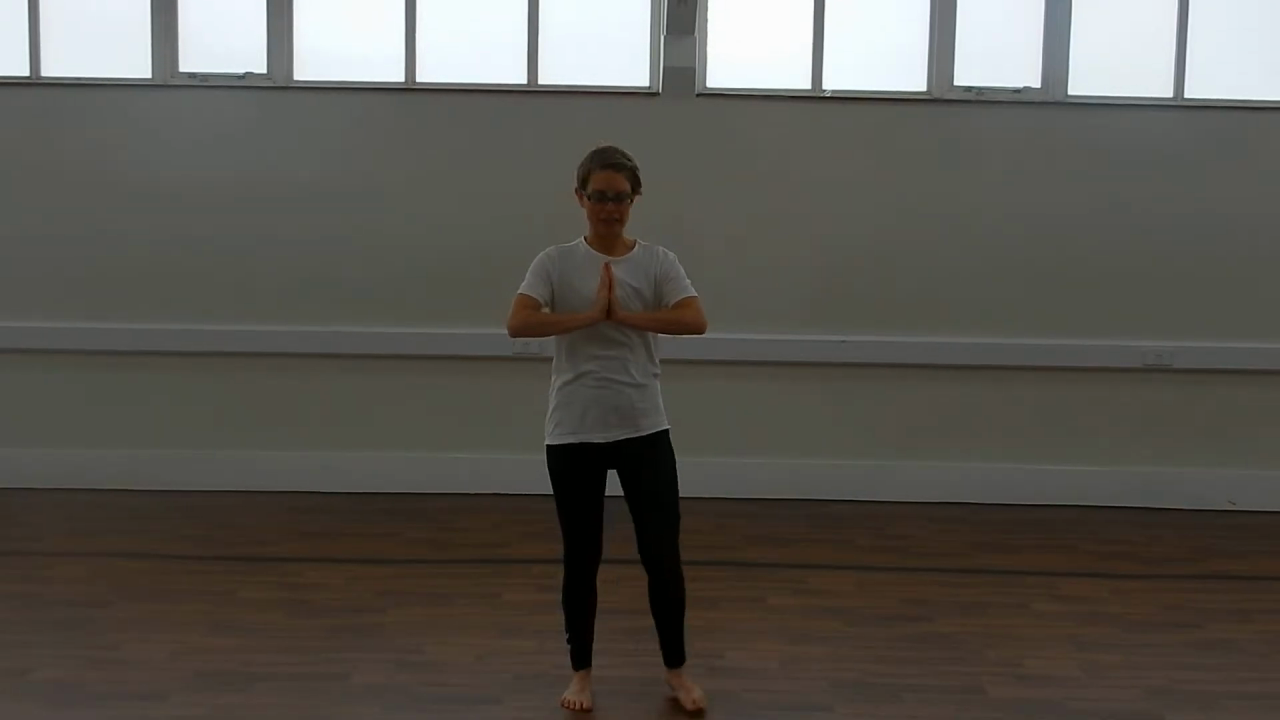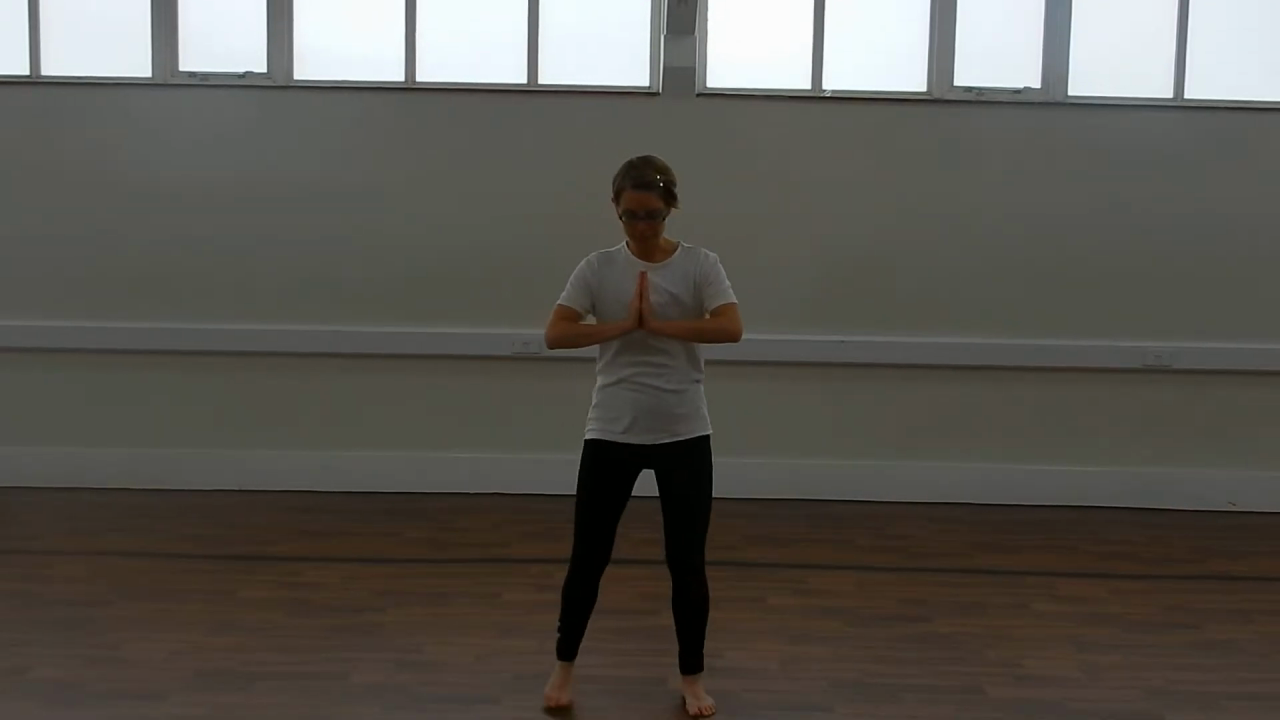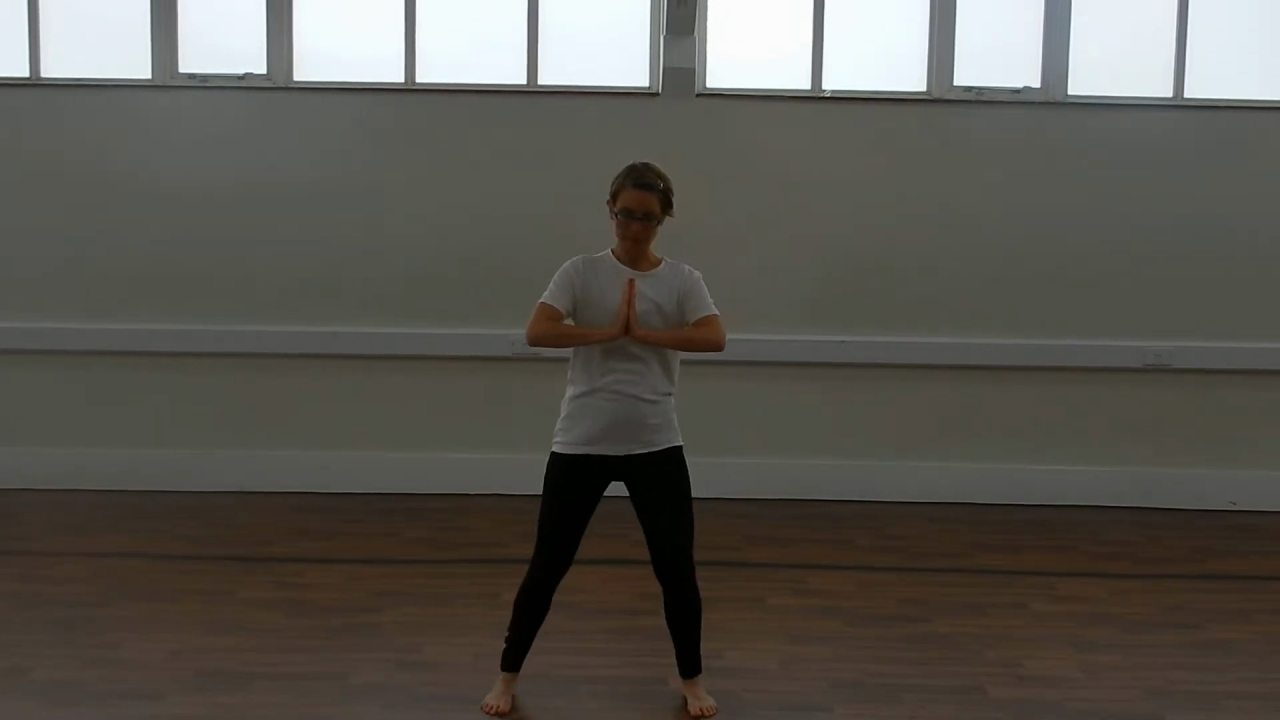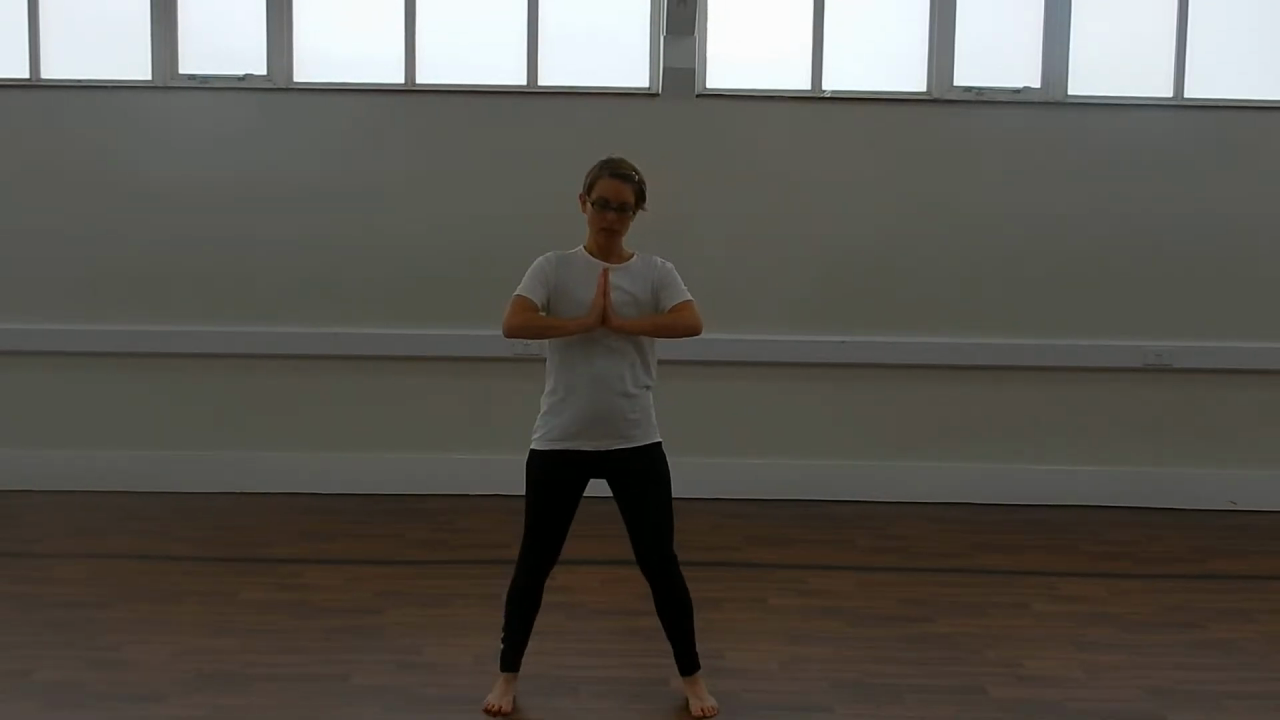
dt=0.4s
person 1, frame 1
left shoulder: (656, 260)
right shoulder: (555, 262)
left elbow: (695, 320)
right elbow: (518, 324)
left wrist: (625, 314)
right wrist: (589, 314)
left hip: (643, 430)
right hip: (574, 433)
left knee: (662, 555)
right knee: (581, 558)
left ankle: (676, 668)
right ankle: (581, 671)
person 1, frame 2
left shoulder: (700, 264)
right shoulder: (598, 268)
left elbow: (731, 329)
right elbow: (556, 334)
left wrist: (660, 325)
right wrist: (624, 326)
left hip: (681, 434)
right hip: (612, 431)
left knee: (686, 561)
right knee: (588, 555)
right ankle: (563, 666)
person 1, frame 3
left shoulder: (682, 279)
right shoulder: (580, 272)
left elbow: (714, 339)
right elbow: (536, 332)
left wrist: (643, 331)
right wrist: (607, 330)
left hip: (656, 446)
right hip: (582, 444)
left knee: (676, 567)
right knee: (548, 565)
right ankle: (507, 675)
person 1, frame 4
left shoulder: (655, 271)
right shoulder: (553, 267)
left elbow: (692, 324)
right elbow: (513, 324)
left wrist: (618, 321)
right wrist: (585, 320)
left hip: (634, 441)
right hip: (560, 441)
left knee: (660, 562)
right knee: (535, 560)
right ankle: (507, 675)
